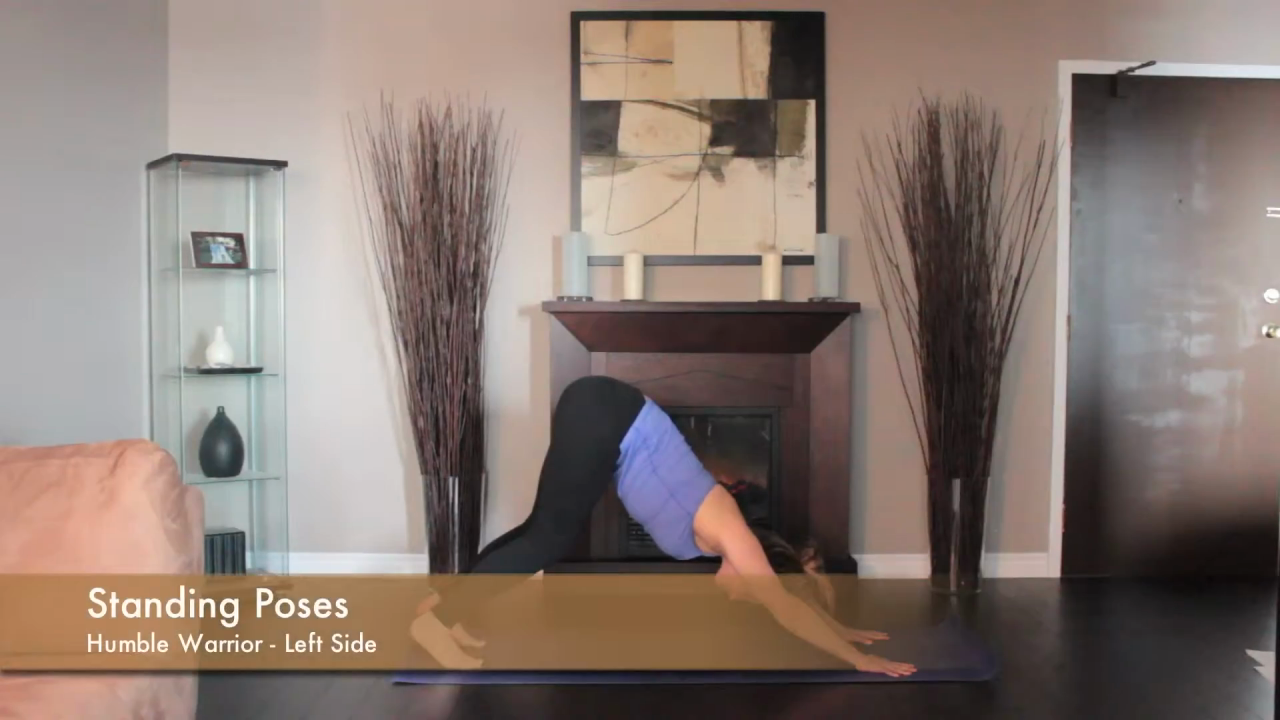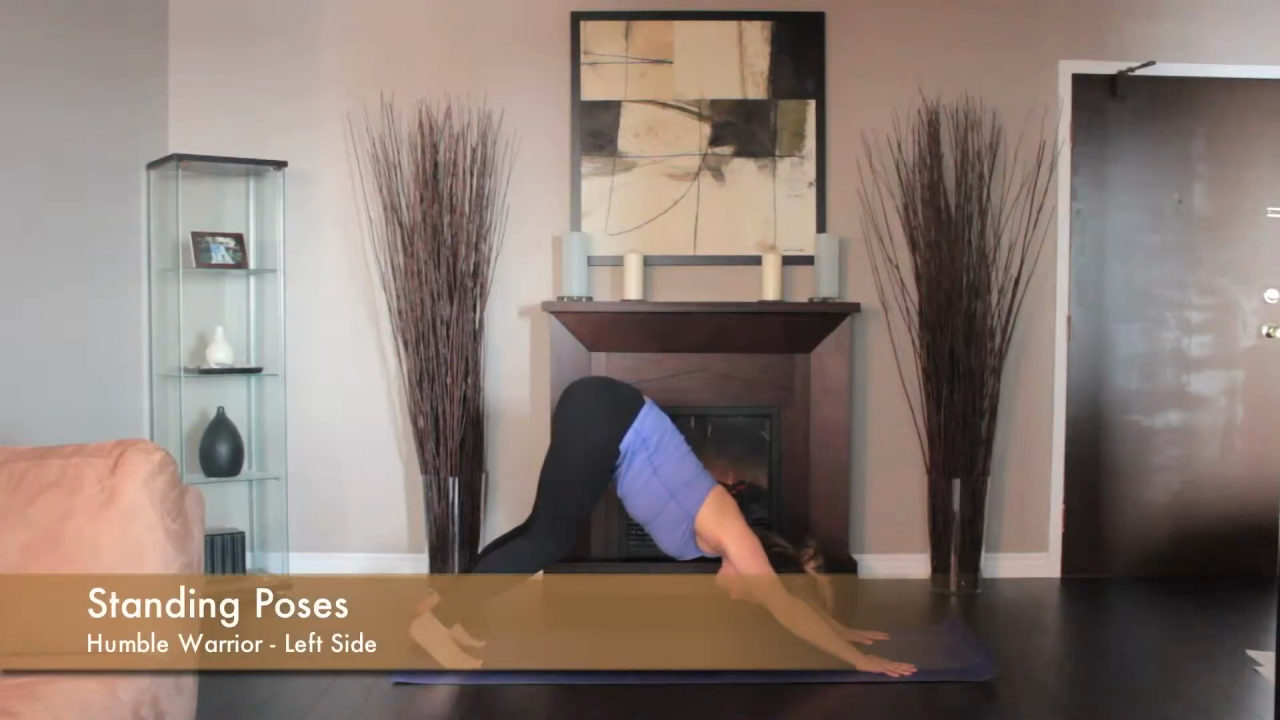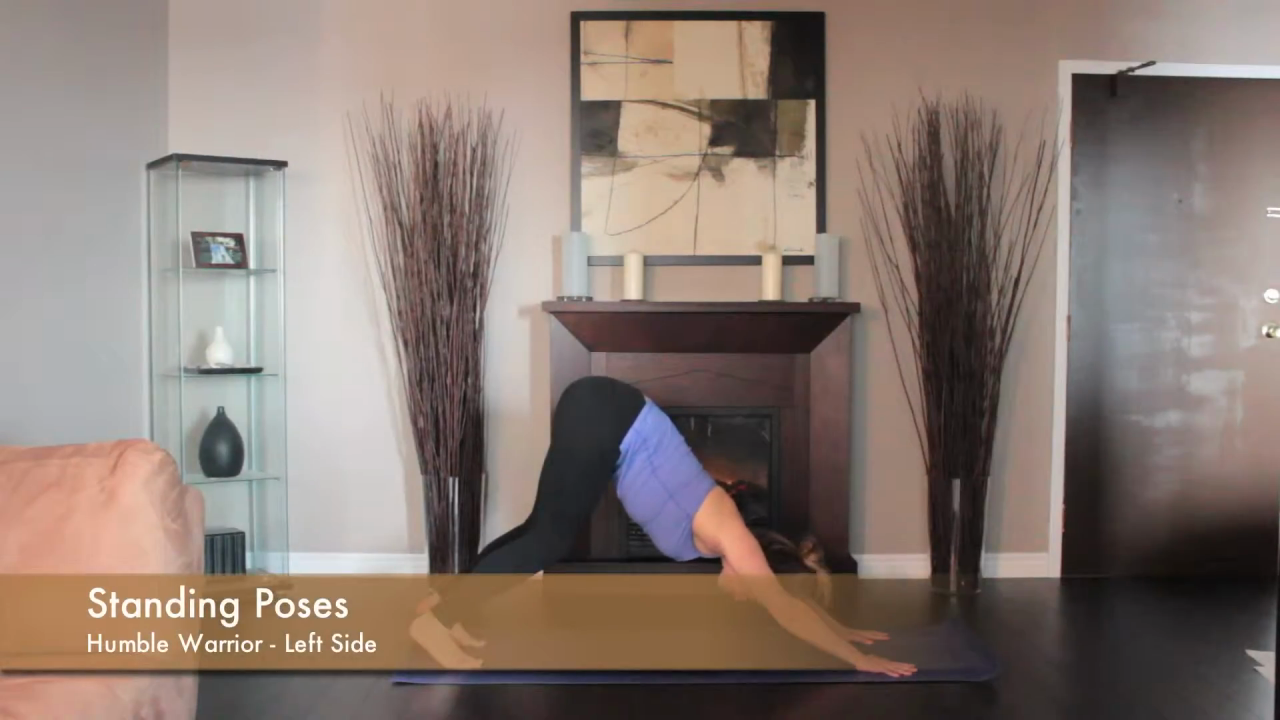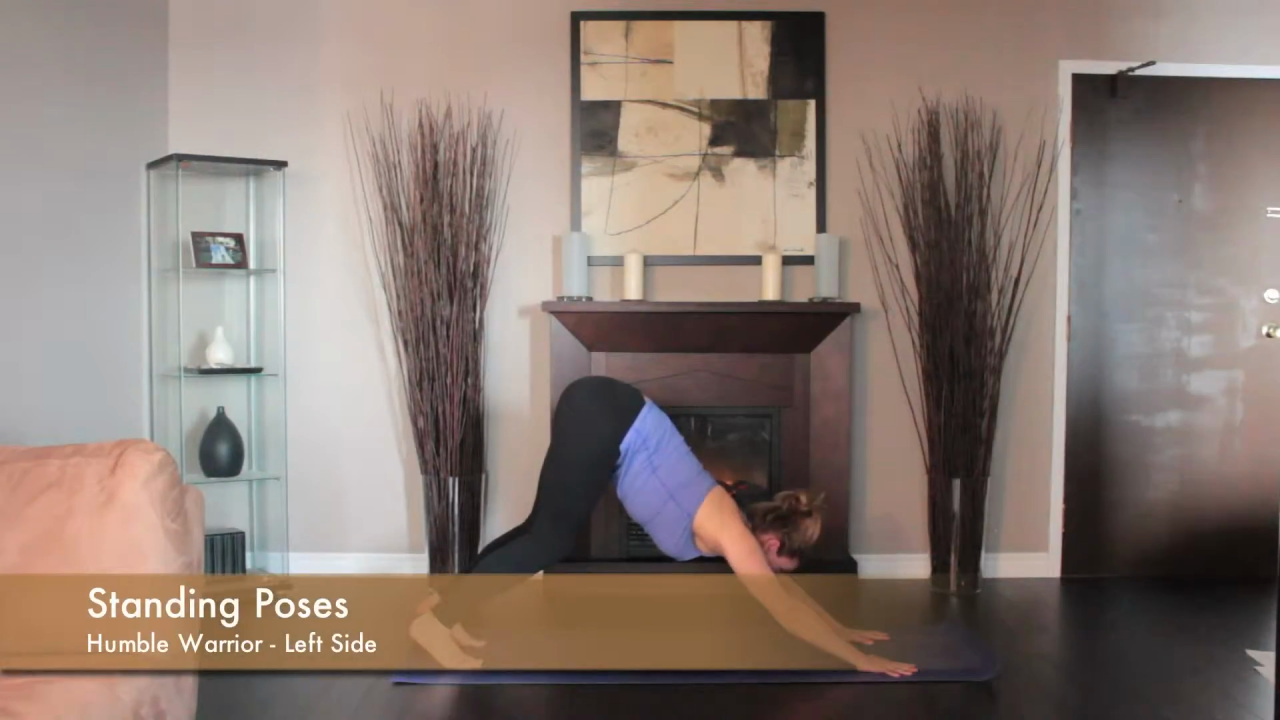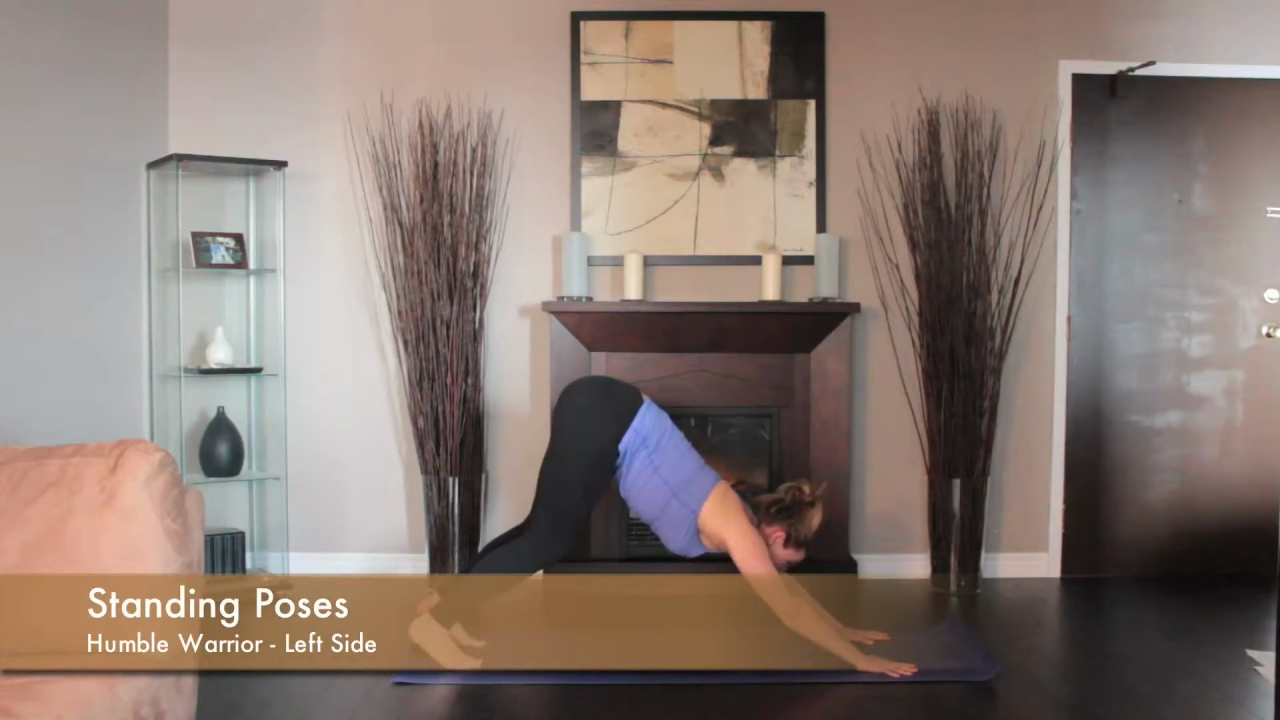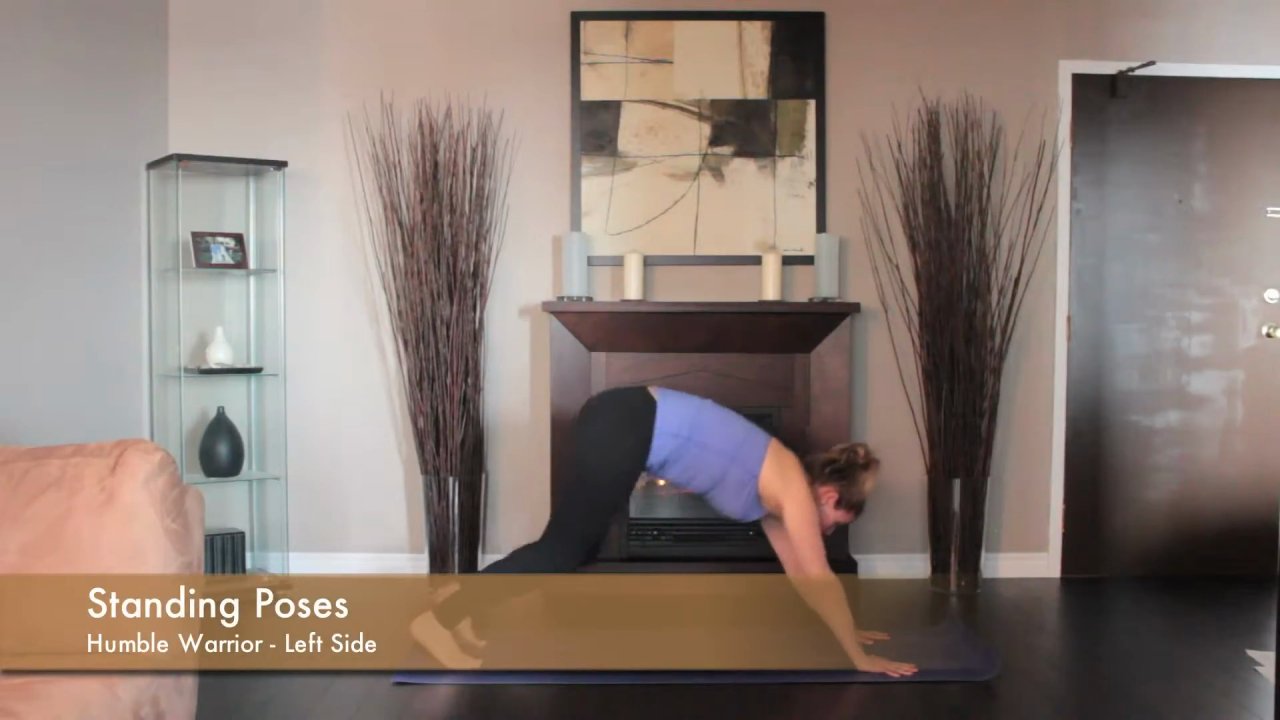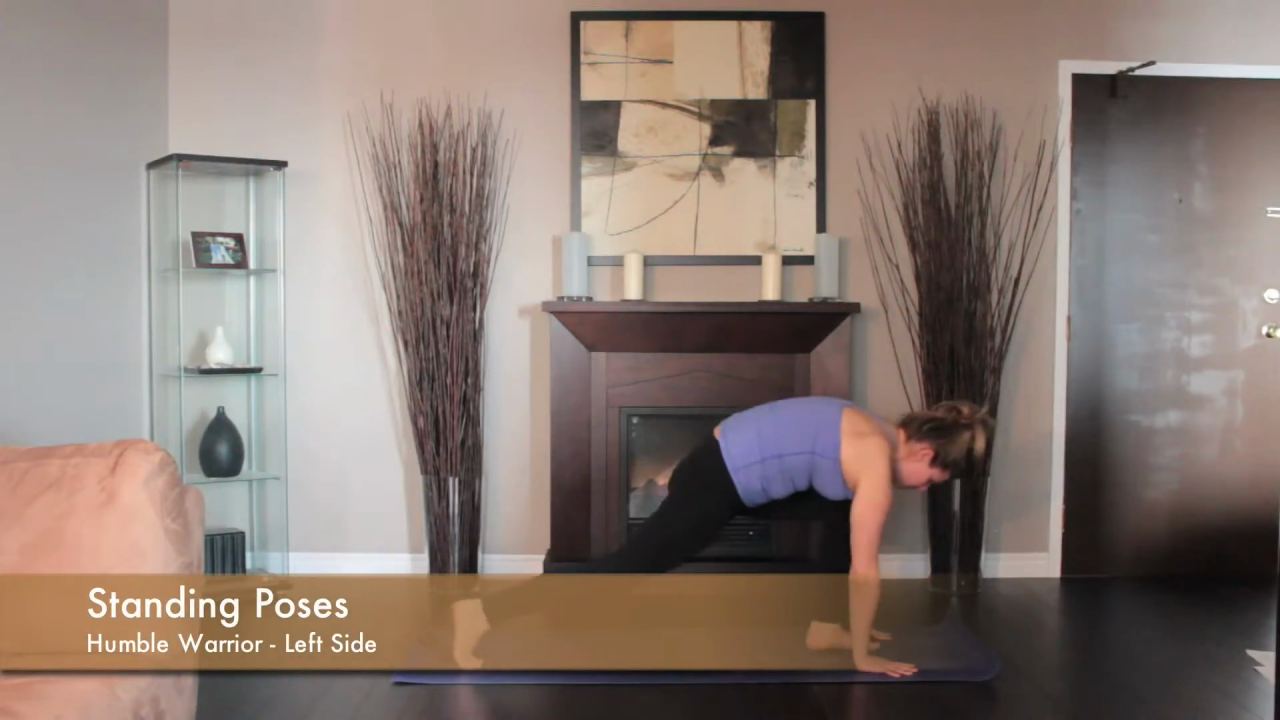
dt=0.7s
person 1, frame 1
left shoulder: (730, 536)
right shoulder: (729, 534)
left elbow: (789, 598)
right elbow: (784, 607)
left wrist: (841, 630)
right wrist: (858, 660)
left hip: (604, 417)
right hip: (603, 419)
left knee: (546, 532)
right knee: (551, 537)
left ankle: (445, 603)
right ankle: (436, 619)
person 1, frame 2
left shoulder: (724, 535)
right shoulder: (730, 536)
left elbow: (789, 599)
right elbow: (786, 608)
left wrist: (841, 631)
right wrist: (859, 660)
left hip: (605, 415)
right hip: (604, 420)
left knee: (546, 534)
right knee: (550, 539)
left ankle: (447, 605)
right ankle: (435, 619)
person 1, frame 3
left shoulder: (729, 538)
right shoulder: (730, 537)
left elbow: (787, 594)
right elbow: (784, 609)
left wrist: (842, 630)
right wrist: (859, 659)
left hip: (606, 417)
right hip: (604, 421)
left knee: (545, 533)
right knee: (550, 539)
left ankle: (447, 605)
right ankle: (435, 619)
person 1, frame 4
left shoulder: (732, 525)
right shoulder: (731, 534)
left elbow: (786, 590)
right elbow: (784, 609)
left wrist: (842, 630)
right wrist: (859, 660)
left hip: (606, 415)
right hip: (602, 421)
left knee: (543, 534)
right knee: (550, 540)
left ankle: (447, 607)
right ankle: (436, 620)
person 1, frame 5
left shoulder: (738, 520)
right shoulder: (738, 531)
left elbow: (785, 587)
right elbow: (787, 607)
left wrist: (841, 630)
right wrist: (858, 659)
left hip: (602, 413)
right hip: (600, 420)
left knee: (540, 531)
right knee: (548, 541)
left ankle: (445, 606)
right ankle: (434, 620)
person 1, frame 6
left shoulder: (773, 490)
right shoulder: (795, 487)
left elbow: (798, 573)
right elbow: (821, 580)
left wrist: (844, 629)
right wrist: (860, 658)
left hip: (626, 420)
right hip: (626, 430)
left knee: (580, 546)
right knee: (564, 547)
left ankle: (464, 596)
right ankle: (438, 620)
person 1, frame 7
left shoulder: (875, 436)
right shoulder: (878, 460)
left elbow: (857, 555)
right elbow: (864, 567)
left wrist: (855, 626)
right wrist: (862, 654)
left hip: (730, 467)
right hip: (715, 480)
left knee: (844, 508)
right knee: (629, 566)
left ankle: (823, 625)
right ankle: (480, 613)
